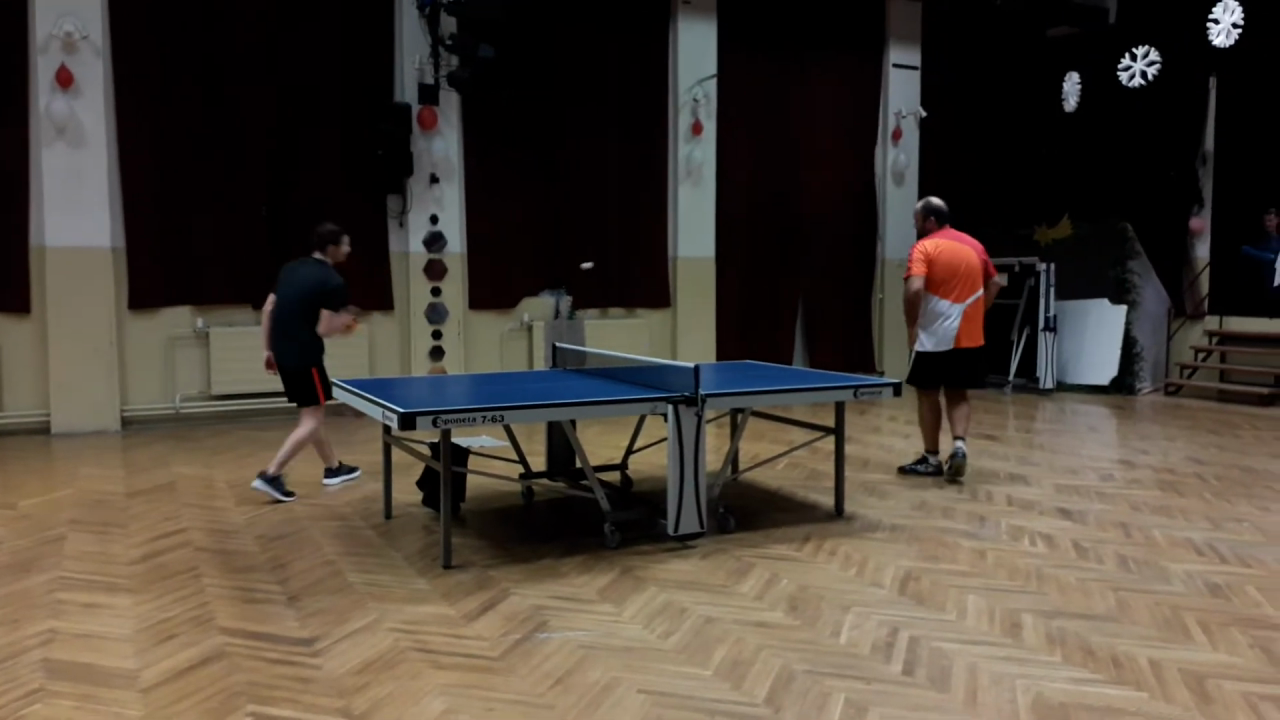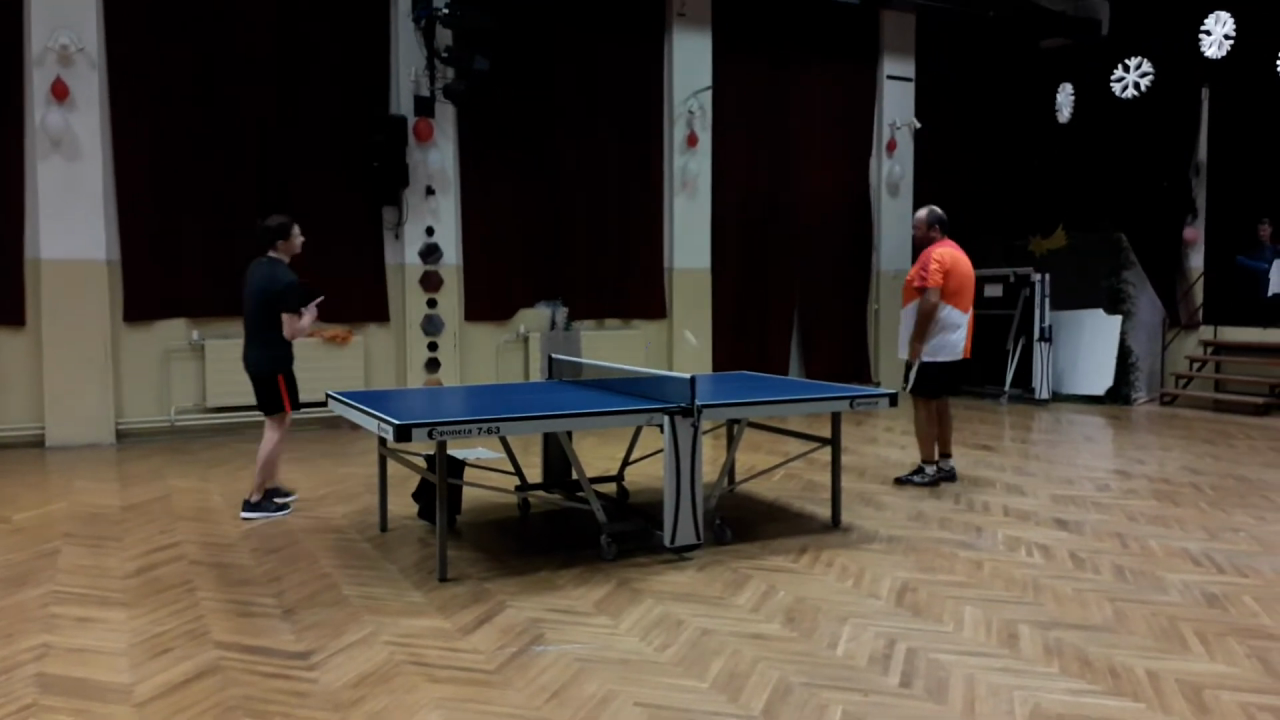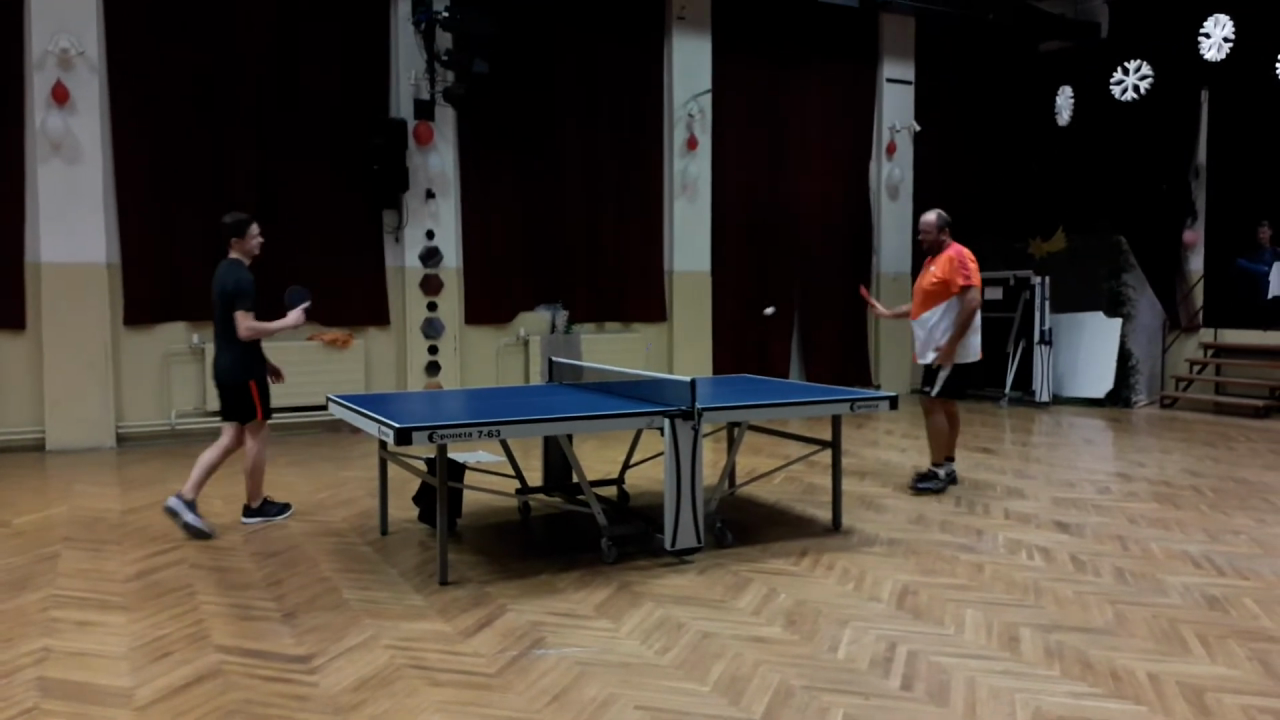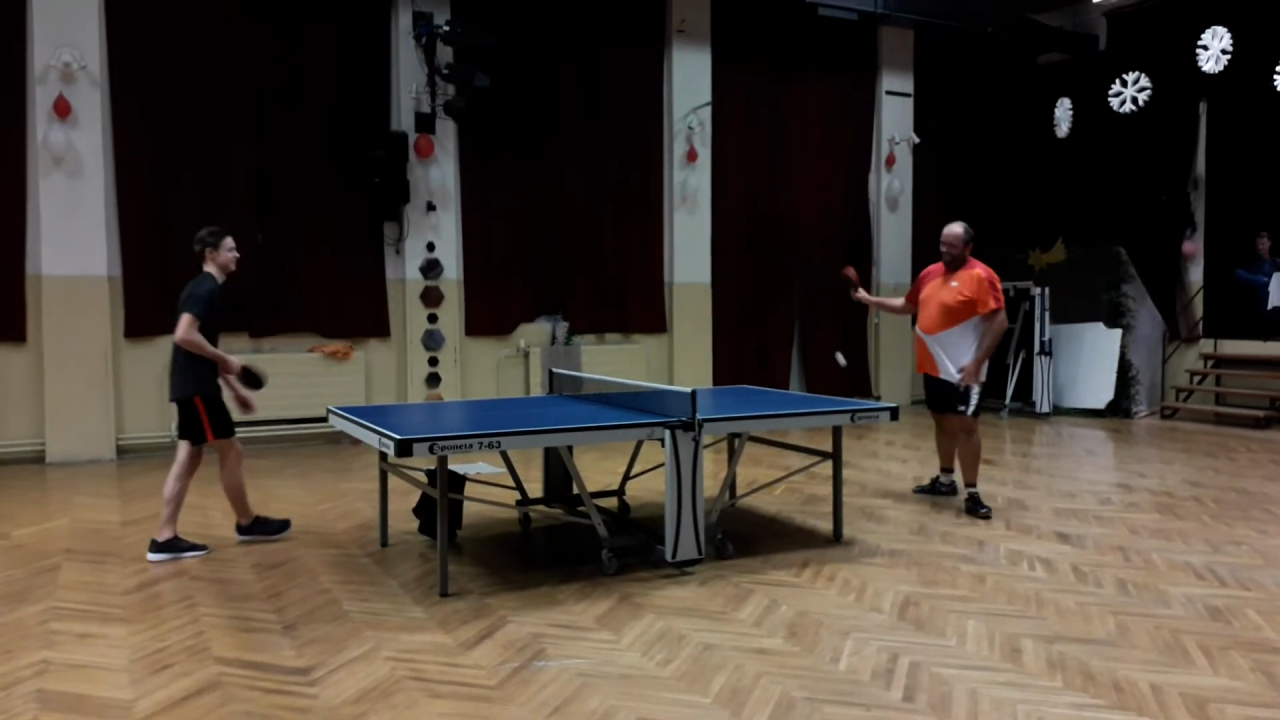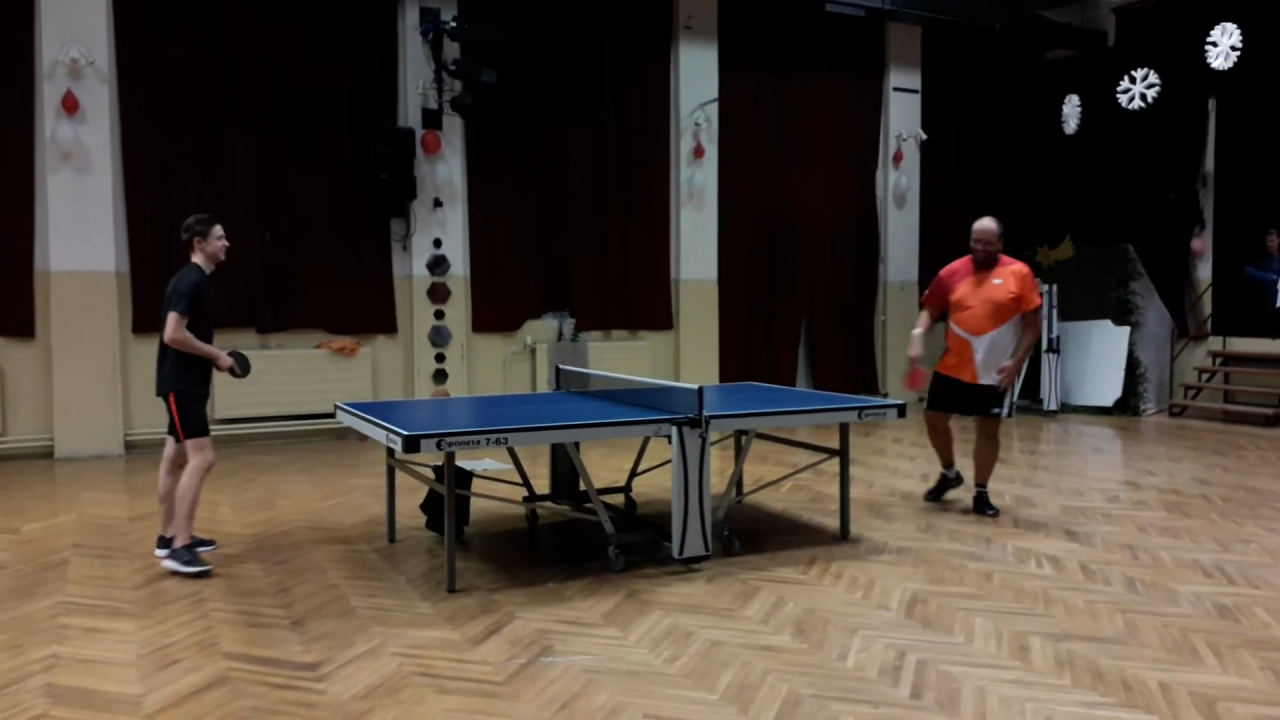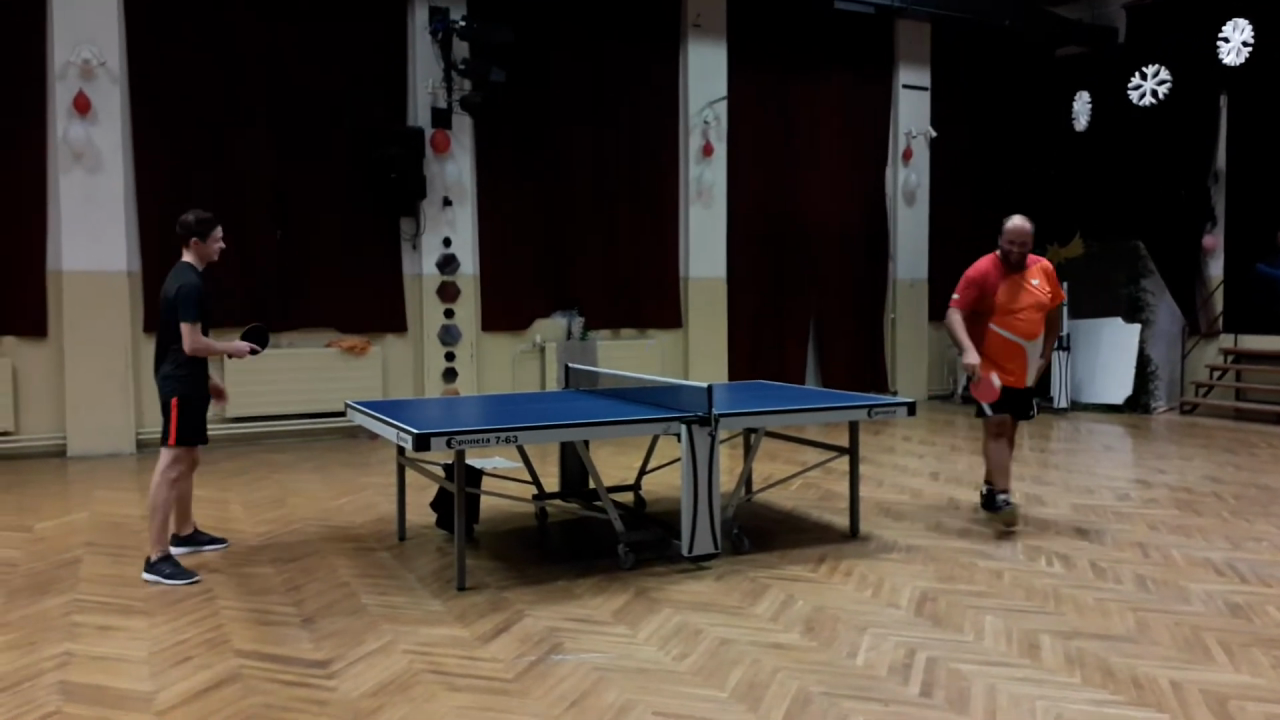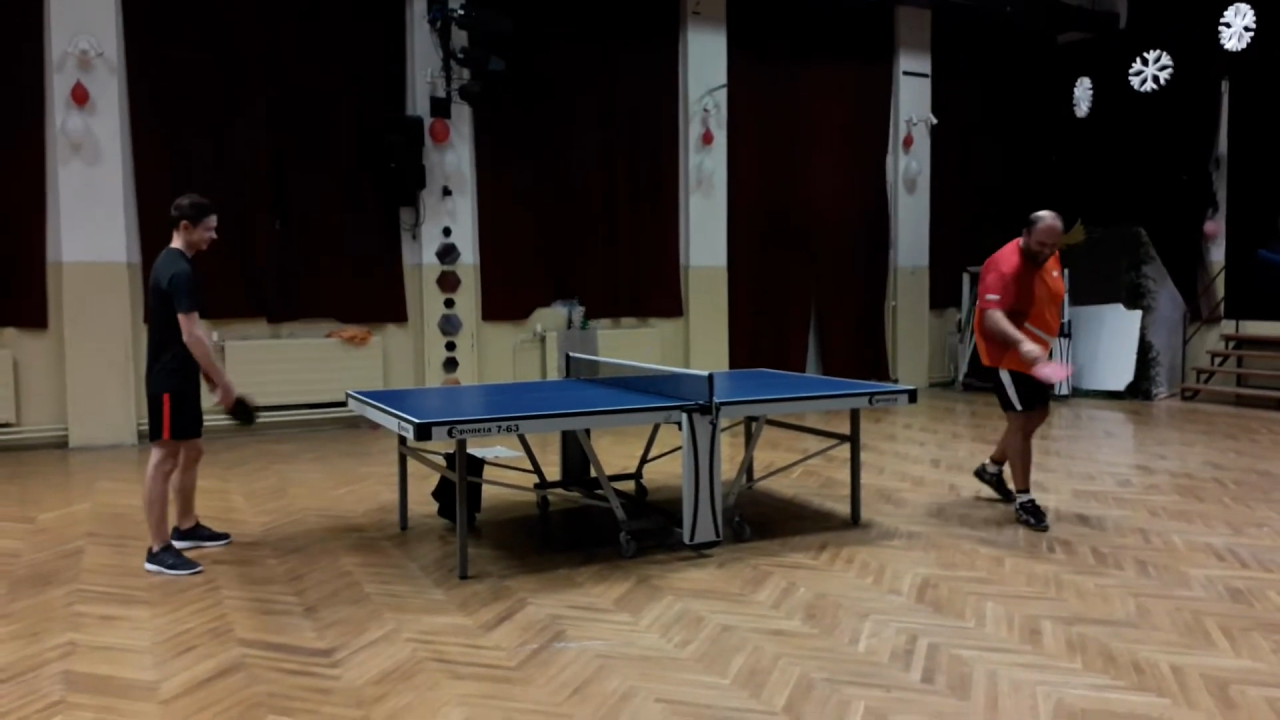
dt=0.3s
person 1, frame 1
left shoulder: (291, 268)
right shoulder: (333, 282)
left elbow: (268, 309)
right elbow: (324, 330)
left wrist: (269, 349)
right wrist: (342, 321)
left hip: (282, 353)
right hip: (304, 355)
left knee: (310, 413)
right knee: (314, 418)
left ankle: (333, 467)
right ankle: (270, 474)
person 1, frame 2
left shoulder: (255, 269)
right shoulder: (287, 280)
right elbow: (290, 332)
right wrist: (307, 319)
left hip: (255, 358)
right hip: (273, 362)
left knee: (274, 423)
right knee: (278, 427)
left ankle: (269, 486)
right ankle: (256, 500)
person 1, frame 3
left shoulder: (225, 271)
right shoulder: (241, 278)
right elbow: (246, 331)
left wrist: (266, 361)
right wrist: (288, 321)
left hip: (227, 367)
right hip: (243, 369)
left knee: (230, 438)
right knee: (257, 435)
left ankle: (184, 498)
right ankle: (255, 505)
person 1, frame 4
left shoulder: (205, 289)
right shoulder: (206, 288)
right elbow: (184, 336)
left wrist: (235, 388)
right wrist: (225, 360)
left hip: (192, 386)
right hip: (197, 388)
left knee: (187, 459)
right knee: (231, 454)
left ankle: (164, 540)
right ankle: (248, 523)
person 1, frame 5
left shoulder: (196, 280)
right shoulder: (191, 280)
right elbow: (173, 335)
right wrist: (216, 355)
left hip: (185, 383)
right hip: (183, 385)
left knee: (176, 457)
right knee: (202, 458)
left ankle: (170, 535)
right ankle: (180, 546)
person 1, frame 6
left shoulder: (184, 278)
right shoulder: (189, 284)
right elbow: (193, 345)
left wrist: (209, 380)
right wrist: (233, 348)
left hip: (187, 385)
right hip: (180, 388)
left knee: (187, 462)
right knee: (172, 466)
left ankle: (184, 533)
right ankle: (157, 558)
person 1, frame 7
left shoulder: (170, 263)
right shoulder: (180, 272)
right elbow: (192, 336)
left wrist: (208, 373)
right wrist: (222, 381)
left hip: (178, 378)
right hip: (170, 381)
left knee: (190, 452)
right knee: (164, 459)
left ankle: (185, 527)
right ankle: (158, 549)
person 2, frame 1
left shoulder: (924, 247)
right shoulder: (973, 246)
left elbow: (914, 290)
right elbow: (994, 283)
left wrist: (912, 326)
left hip: (933, 337)
right hip: (968, 337)
left knee: (927, 396)
right knee: (958, 396)
left ankle: (932, 460)
right ankle: (959, 446)
person 2, frame 2
left shoulder: (933, 255)
right shoulder: (955, 254)
left elbow: (930, 302)
left wrist: (915, 343)
left hip: (933, 349)
right hip: (953, 346)
left knee: (922, 404)
right knee: (938, 403)
left ankle: (928, 469)
right ankle: (945, 464)
person 2, frame 3
left shoulder: (957, 257)
right shoulder: (933, 260)
left elbow: (972, 302)
left wrist: (951, 344)
right wrist: (889, 313)
left hip: (950, 352)
right hip: (936, 350)
left knee: (934, 406)
right knee: (944, 406)
left ankle: (938, 472)
right ankle: (946, 468)
person 2, frame 4
left shoulder: (981, 277)
right shoulder: (930, 273)
left elbow: (998, 322)
right elbow: (908, 304)
left wrist: (976, 363)
right wrist: (871, 300)
left hip: (964, 369)
right hip: (934, 366)
left knee: (965, 425)
right knee: (943, 421)
left ankle: (972, 494)
right ankle: (945, 480)
person 2, frame 5
left shoulder: (1019, 274)
right shoulder: (951, 273)
left elbow: (1033, 322)
right elbow: (929, 311)
left wrist: (1016, 362)
right wrist: (917, 337)
left hip: (995, 370)
right hip: (953, 366)
left knee: (988, 429)
right knee: (934, 418)
left ankle: (981, 493)
right ankle: (949, 473)
person 2, frame 6
left shoulder: (1044, 270)
right shoulder: (980, 273)
left elbow: (1054, 316)
right elbow: (954, 314)
left wrist: (1045, 356)
right wrist: (968, 349)
left hip: (1026, 371)
right hip: (991, 368)
left knee: (1007, 431)
right knee: (997, 428)
left ankle: (990, 491)
right ankle: (1002, 500)
person 2, frame 7
left shoulder: (1051, 258)
right shoulder: (1006, 266)
right elbow: (992, 315)
left wrist: (1036, 346)
right wrist: (1023, 344)
left hip: (1035, 357)
right hip: (1009, 356)
left knee: (1036, 416)
right knee: (1021, 421)
left ankle: (991, 468)
right ankle: (1023, 501)
